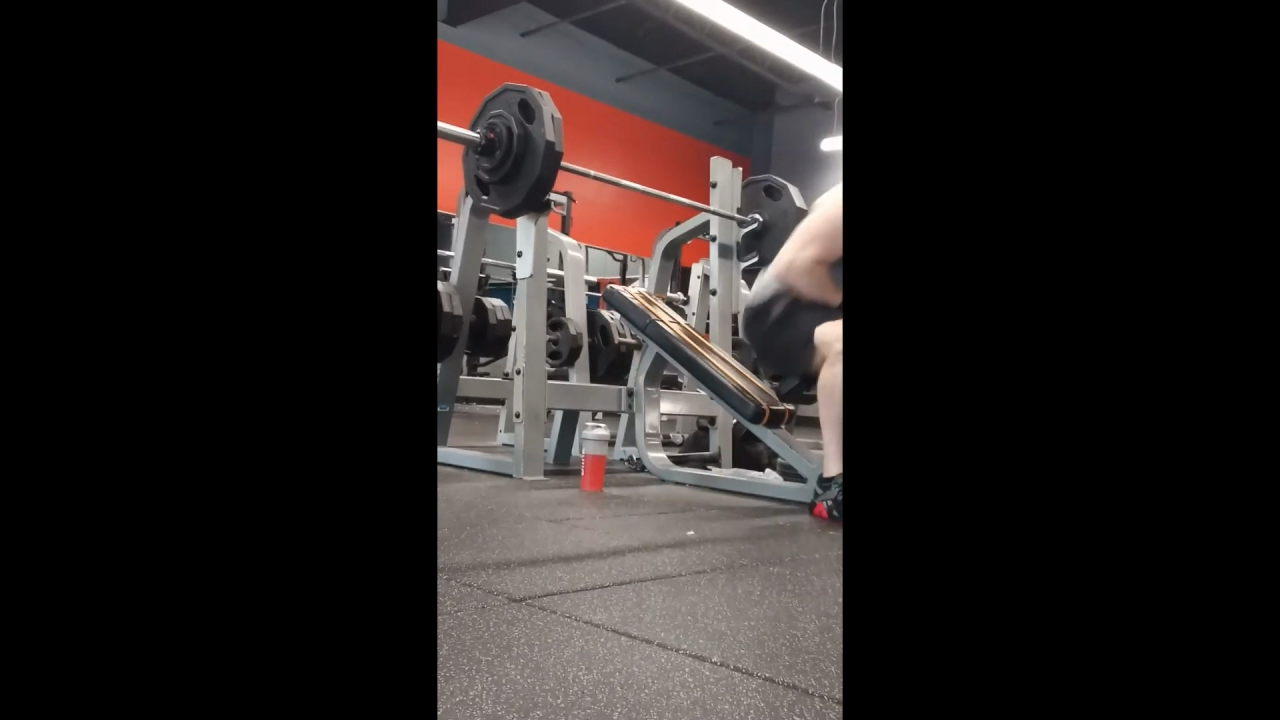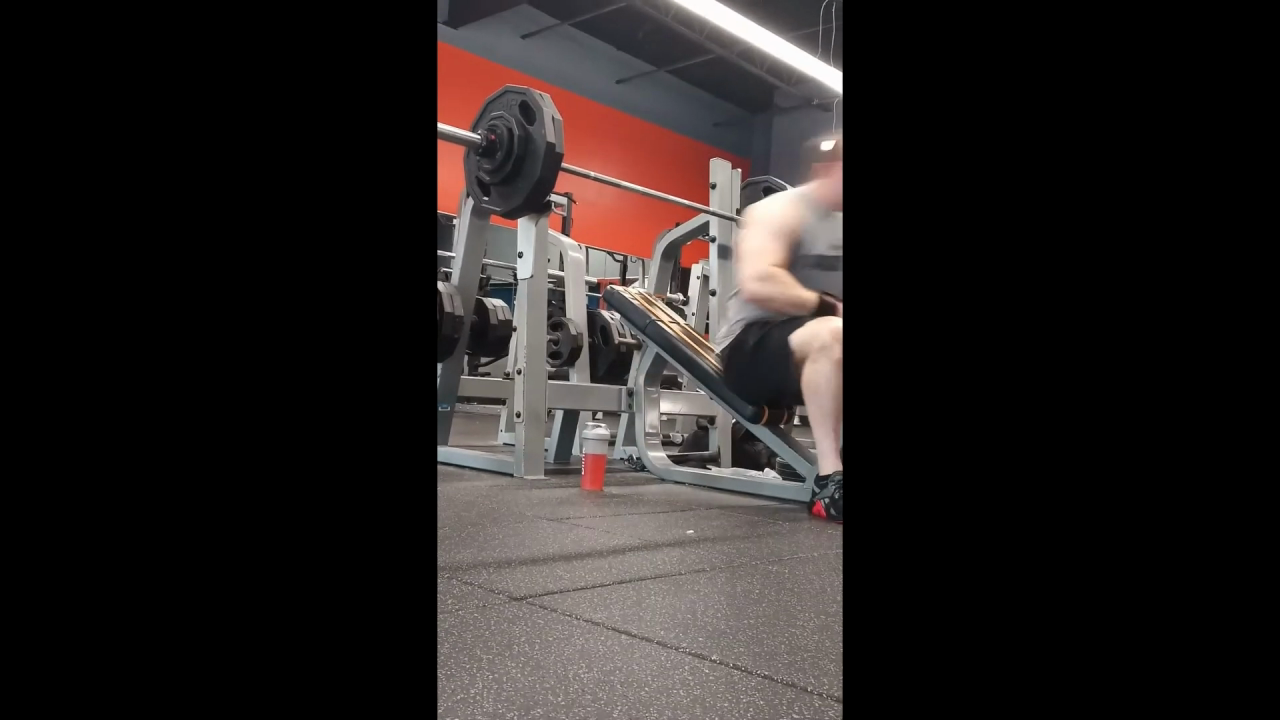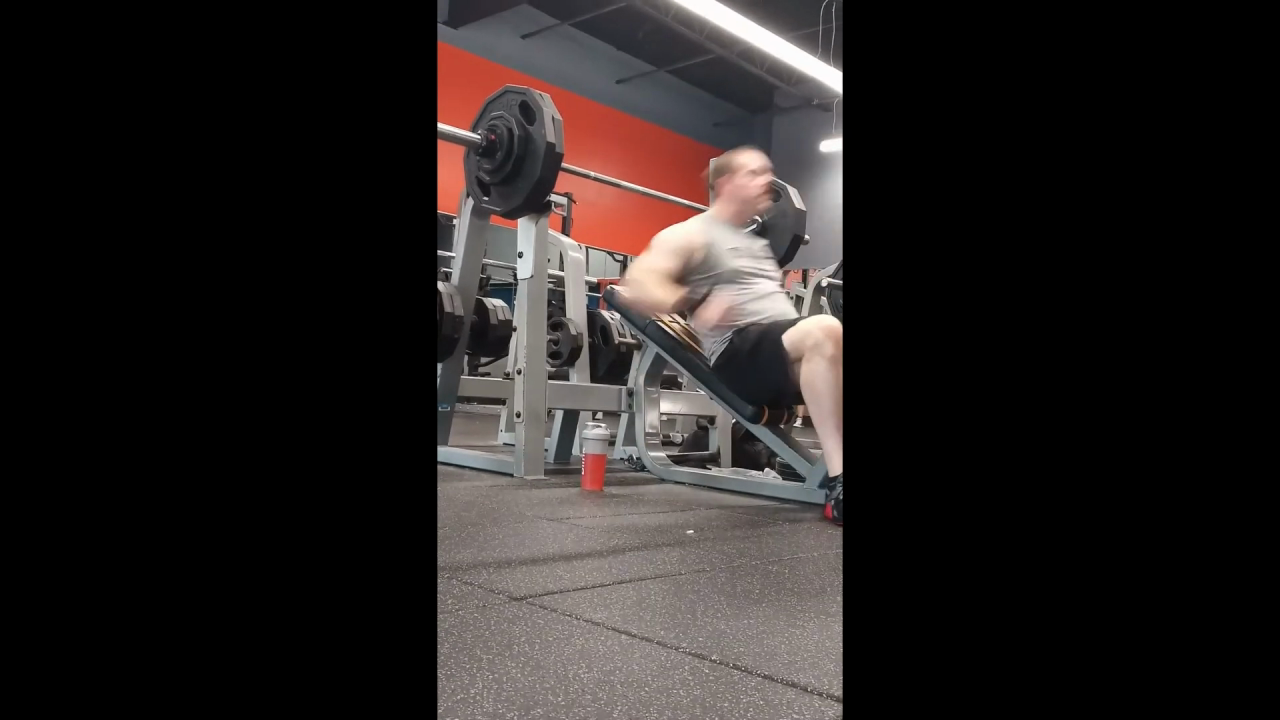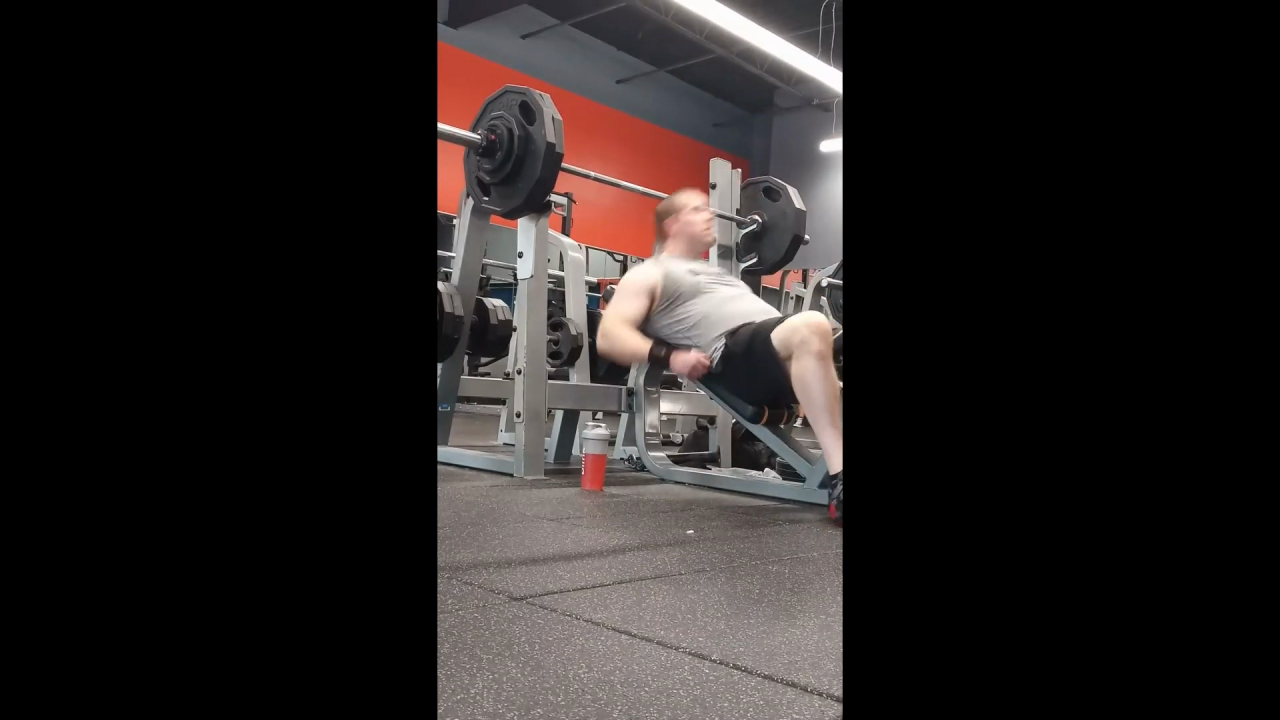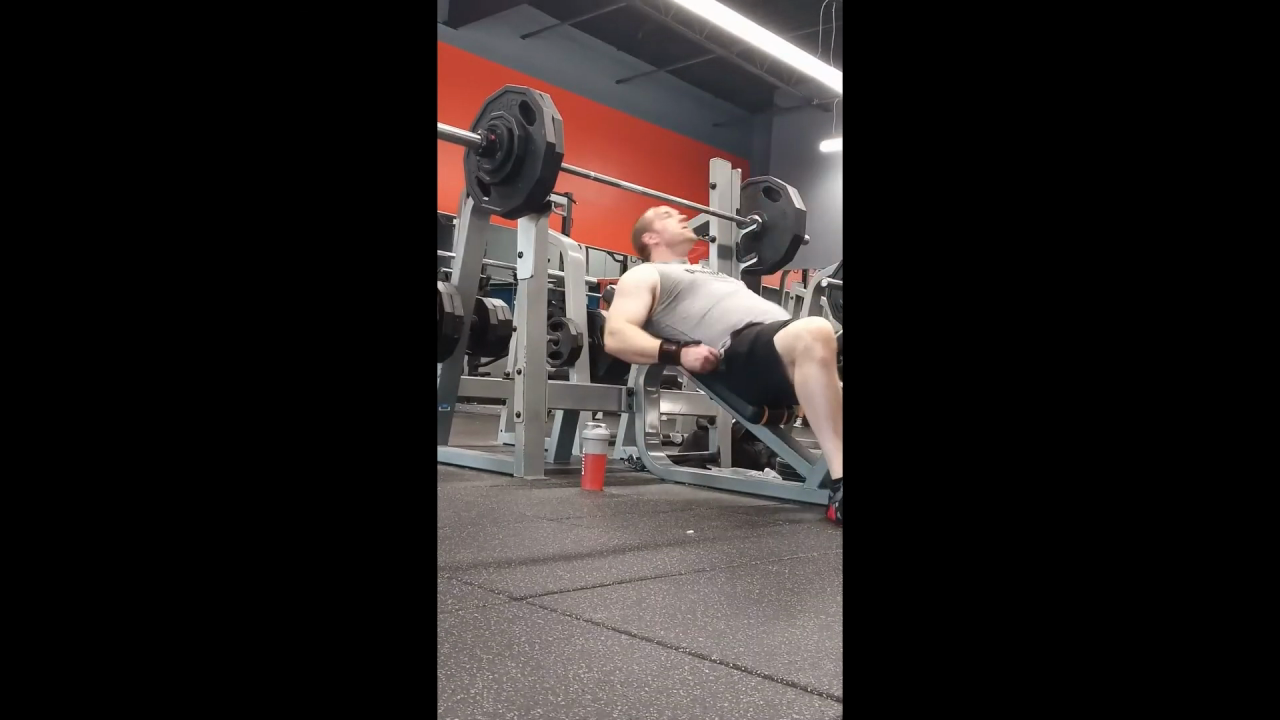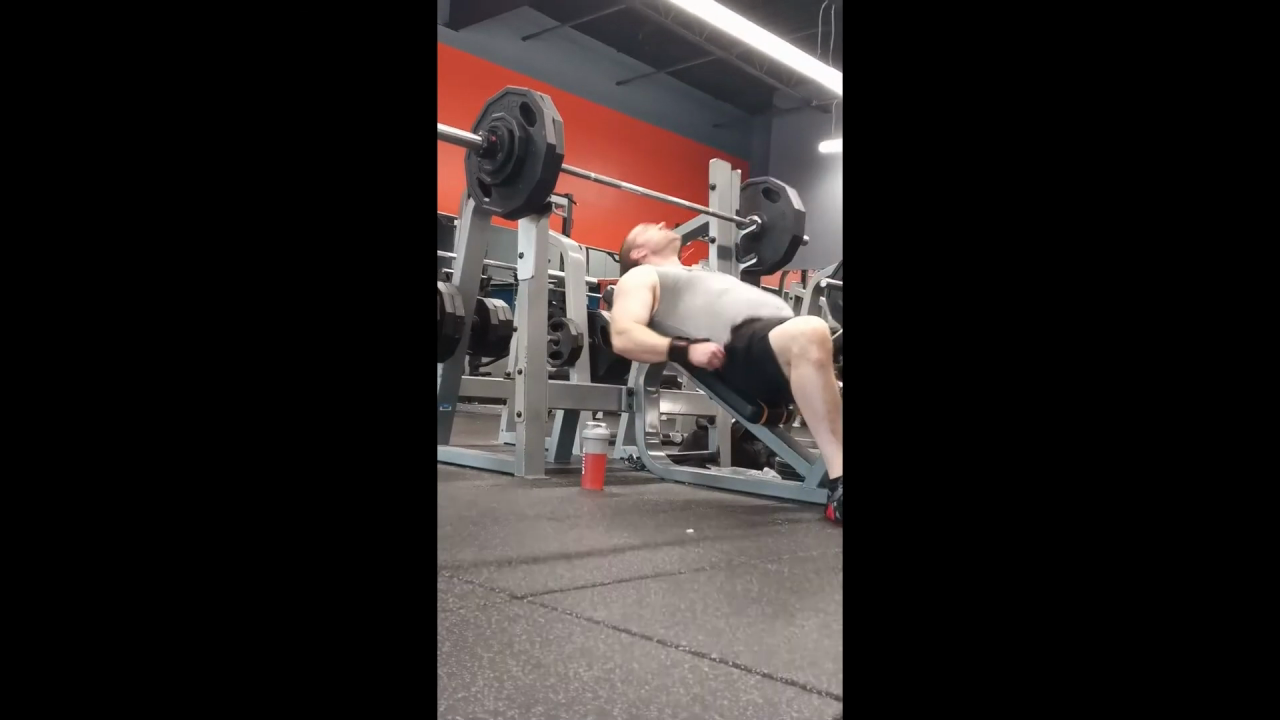
dt=0.3s
person 1, frame 1
right shoulder: (842, 203)
right elbow: (796, 265)
right wrist: (841, 306)
right hip: (781, 310)
right knee: (841, 340)
right ankle: (832, 487)
person 1, frame 2
left shoulder: (833, 223)
right shoulder: (779, 212)
left elbow: (834, 299)
right elbow: (758, 283)
right wrist: (828, 305)
left hip: (807, 339)
right hip: (752, 344)
right knee: (831, 334)
right ankle: (830, 483)
person 1, frame 3
left shoulder: (757, 243)
right shoulder: (693, 235)
right elbow: (637, 285)
left wrist: (809, 314)
right wrist: (697, 303)
left hip: (789, 342)
right hip: (741, 351)
right knee: (824, 332)
right ankle: (839, 486)
person 1, frame 4
left shoulder: (712, 272)
right shoulder: (653, 274)
right elbow: (609, 337)
right wrist: (668, 356)
left hip: (781, 348)
right hip: (737, 352)
right knee: (811, 327)
right ankle: (839, 482)
person 1, frame 5
left shoulder: (706, 272)
right shoulder: (644, 277)
right elbow: (616, 336)
right wrist: (678, 352)
right hip: (745, 349)
right knee: (814, 334)
right ankle: (840, 487)
person 1, frame 6
left shoulder: (701, 274)
right shoulder: (642, 277)
right elbow: (624, 336)
right wrist: (687, 349)
right hip: (746, 340)
right knee: (810, 333)
right ankle: (839, 485)
